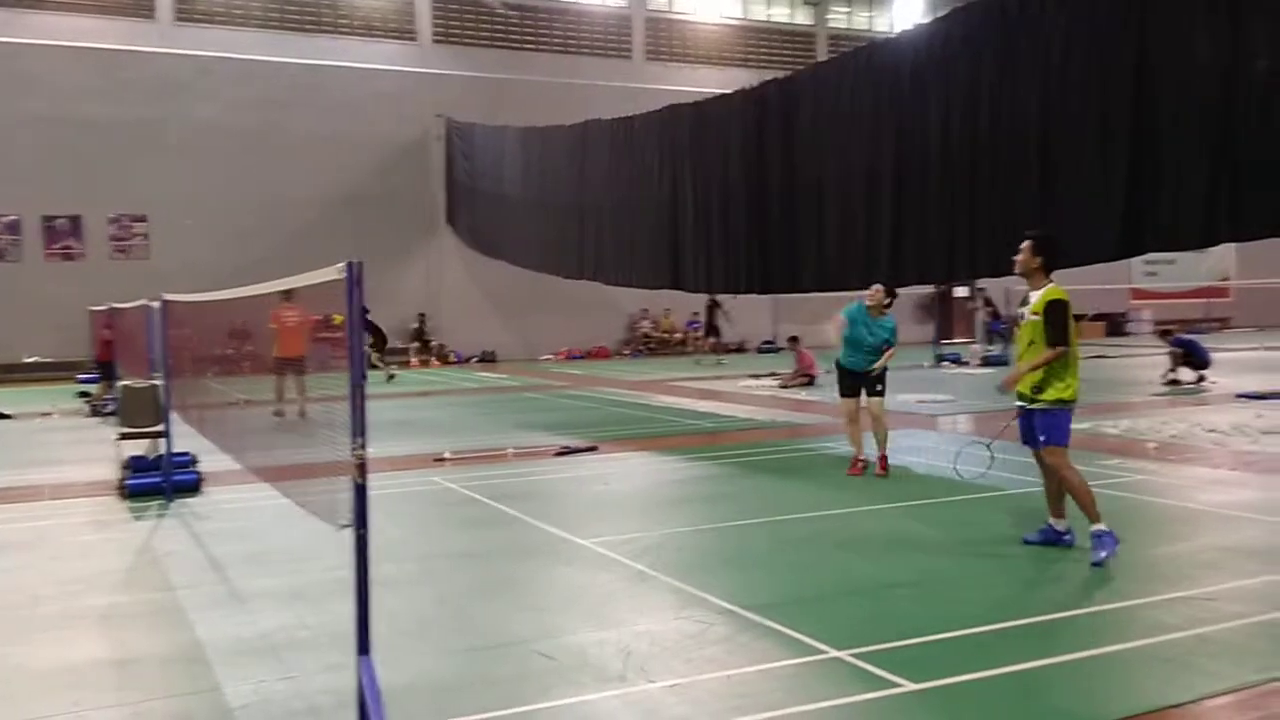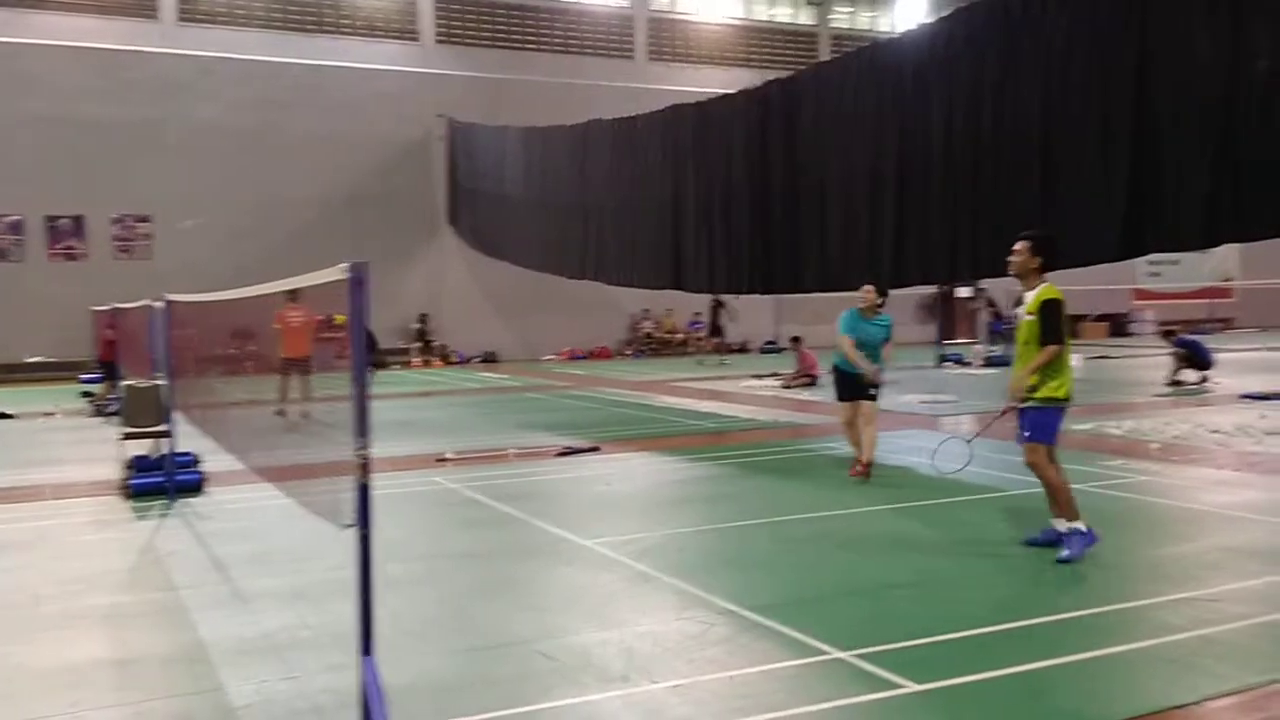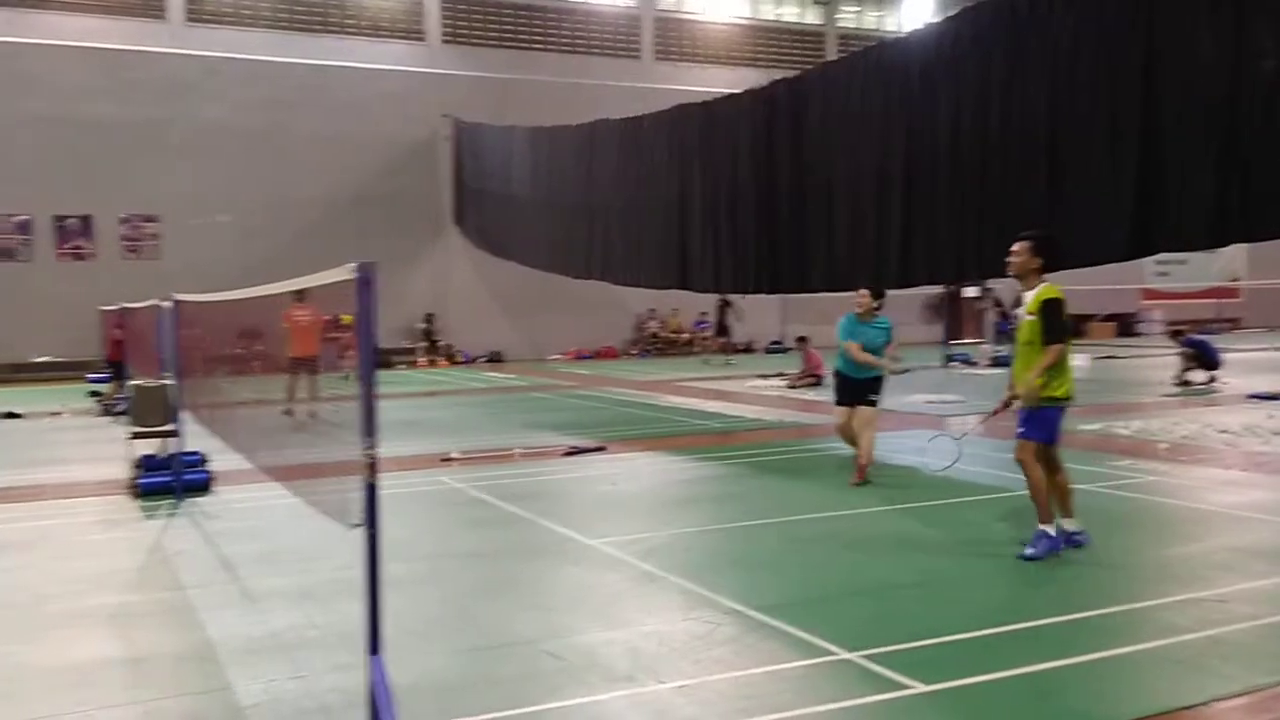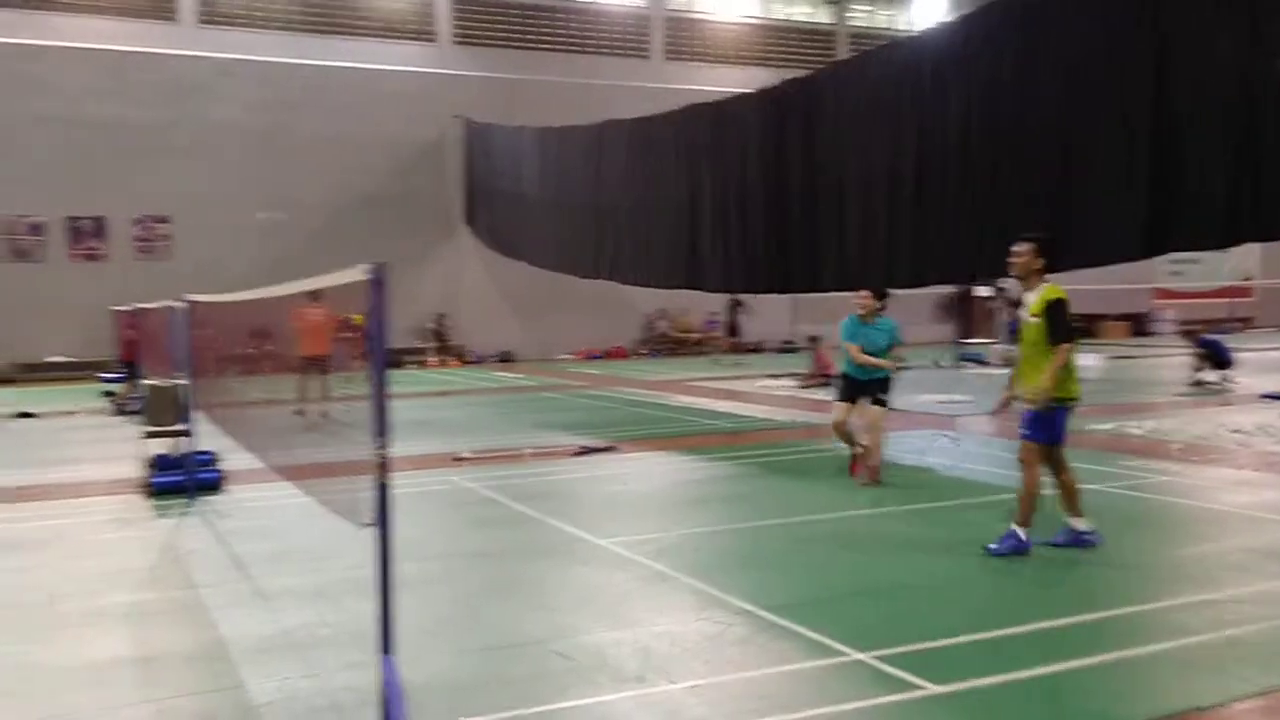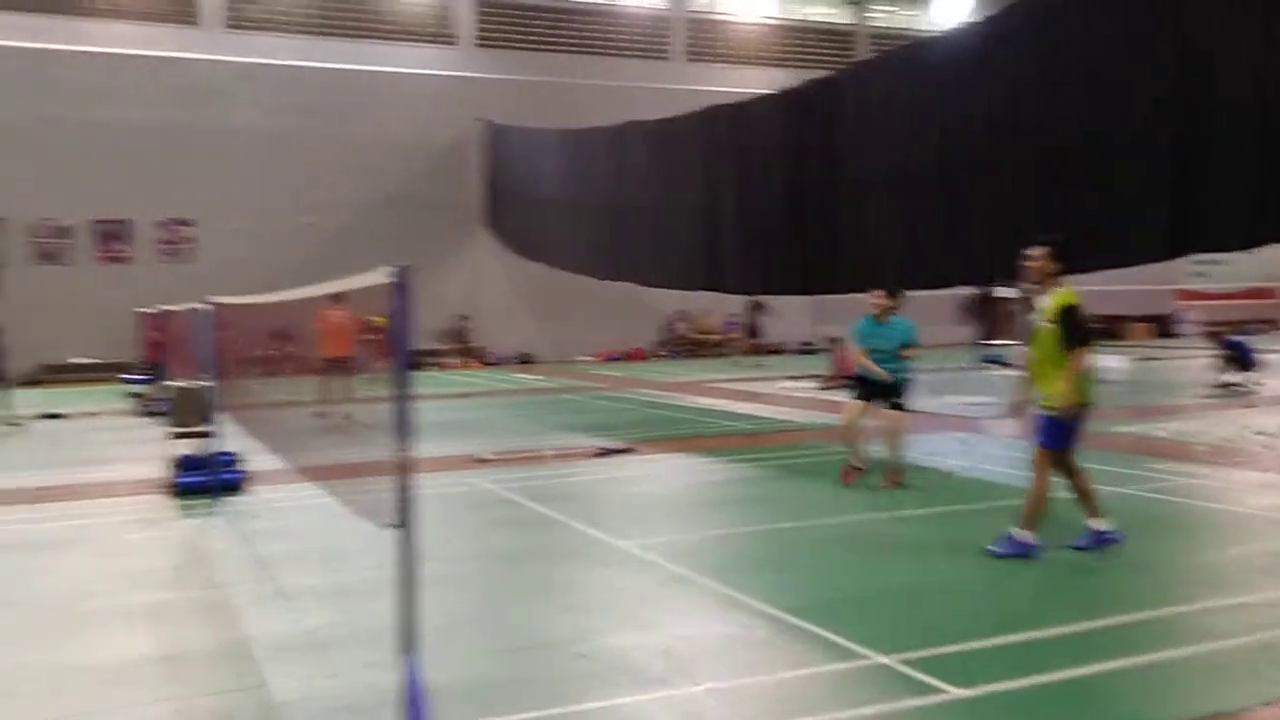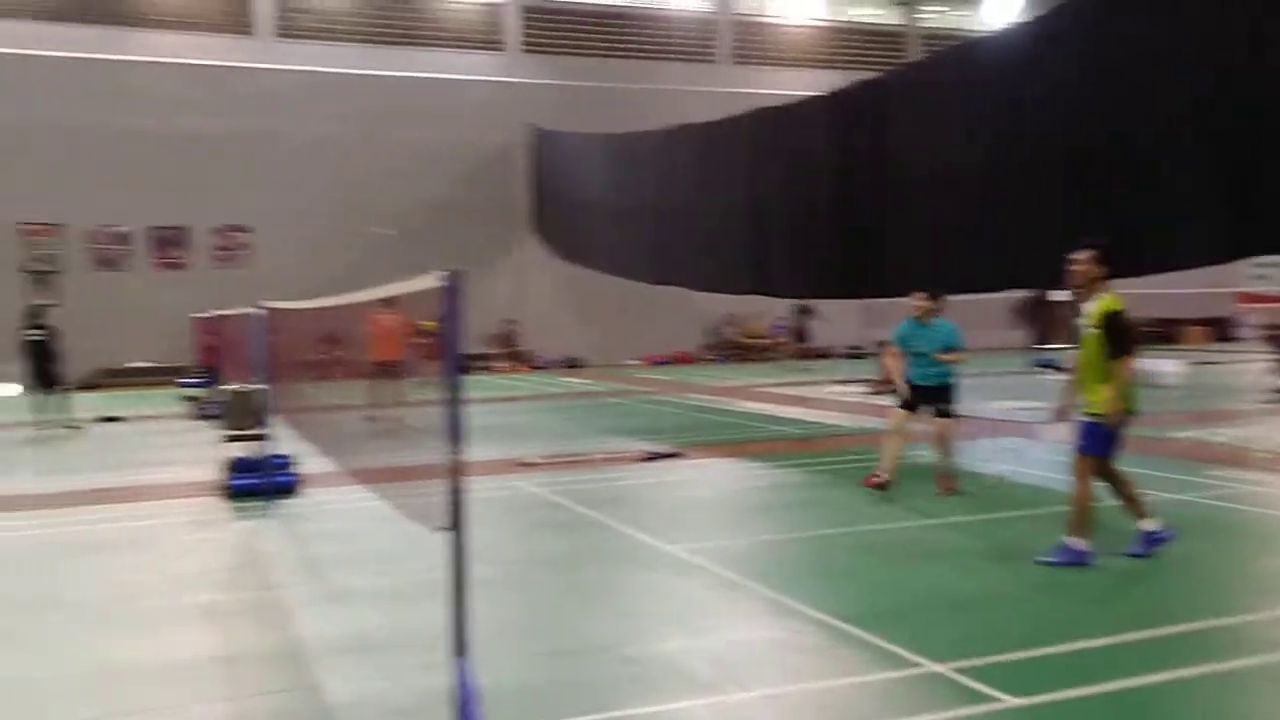
dt=0.1s
person 1, frame 1
left shoulder: (1054, 299)
right shoulder: (1029, 298)
left elbow: (1058, 348)
left wrist: (1020, 371)
left hip: (1053, 396)
right hip: (1034, 396)
left knee: (1055, 463)
right knee: (1046, 463)
left ankle: (1101, 532)
right ankle: (1058, 526)
person 1, frame 2
left shoulder: (1049, 298)
right shoulder: (1025, 298)
left elbow: (1055, 346)
left wrist: (1022, 377)
right wrist: (1018, 389)
left hip: (1047, 395)
right hip: (1031, 395)
left knee: (1037, 459)
right knee: (1045, 460)
left ankle: (1078, 529)
right ankle: (1060, 527)
person 1, frame 3
left shoulder: (1049, 298)
right shoulder: (1025, 298)
left elbow: (1058, 345)
left wrist: (1033, 380)
right wrist: (1014, 388)
left hip: (1047, 394)
right hip: (1035, 394)
left knee: (1026, 456)
right knee: (1048, 459)
left ankle: (1048, 531)
right ankle: (1069, 528)
person 1, frame 4
left shoulder: (1052, 299)
right shoulder: (1026, 299)
left elbow: (1065, 345)
left wrist: (1047, 383)
right wrist: (1012, 388)
left hip: (1051, 394)
right hip: (1037, 395)
left knee: (1028, 458)
right knee: (1052, 459)
left ankle: (1020, 534)
right ankle: (1081, 528)
person 1, frame 5
left shoulder: (1066, 304)
right shoulder: (1041, 303)
left elbow: (1080, 350)
left wrist: (1070, 391)
right wrist: (1026, 390)
left hip: (1063, 401)
right hip: (1052, 398)
left knee: (1041, 464)
right knee: (1064, 463)
left ankle: (1024, 537)
right ankle: (1101, 527)
person 1, frame 6
left shoulder: (1110, 310)
right shoulder: (1086, 308)
left elbow: (1125, 358)
left wrist: (1115, 400)
right wrist: (1069, 396)
left hip: (1107, 407)
right hip: (1096, 404)
left knee: (1083, 470)
right knee: (1103, 469)
left ankle: (1077, 545)
right ankle: (1151, 528)
person 2, frame 1
left shoulder: (890, 324)
right shoulder: (855, 310)
left elbow: (891, 348)
right elbow: (838, 321)
left wrist: (882, 361)
right wrist: (834, 335)
left hip: (873, 371)
right hip: (848, 368)
left knee: (877, 413)
right knee: (851, 414)
left ankle: (882, 456)
right ankle: (859, 457)
person 2, frame 2
left shoulder: (885, 322)
right shoulder: (848, 317)
right elbow: (846, 347)
left wrist: (883, 358)
right wrist: (864, 366)
left hip: (871, 374)
right hip: (844, 371)
left knee: (867, 418)
right knee: (848, 419)
left ankle: (866, 463)
right ankle: (860, 457)
person 2, frame 3
left shoulder: (885, 324)
right shoulder: (846, 322)
right elbow: (856, 354)
left wrist: (889, 354)
right wrist: (882, 364)
left hip: (872, 378)
right hip: (846, 376)
left knee: (866, 423)
right knee: (841, 424)
left ankle: (863, 468)
right ankle: (862, 451)
person 2, frame 4
left shoulder: (889, 326)
right shoulder: (849, 324)
left elbow: (895, 350)
right elbow: (854, 356)
left wrist: (892, 359)
right wrist: (882, 363)
left hip: (878, 379)
right hip: (852, 377)
left knee: (874, 423)
right knee: (837, 421)
left ankle: (873, 468)
right ankle: (858, 449)
person 2, frame 5
left shoulder: (905, 326)
right shoulder: (863, 325)
left elbow: (915, 351)
right elbow: (857, 356)
left wrist: (905, 355)
right wrist: (877, 371)
left hip: (895, 381)
right hip: (869, 380)
left knee: (892, 427)
right knee: (848, 420)
left ankle: (895, 470)
right ankle: (856, 462)
person 2, frame 6
left shoulder: (948, 329)
right shoulder: (906, 328)
left elbow: (961, 356)
right elbow: (893, 357)
left wrist: (945, 358)
right wrist: (899, 382)
left hip: (940, 386)
right hip: (911, 386)
left knee: (943, 433)
right knee: (896, 428)
left ankle: (947, 475)
right ankle: (883, 475)
